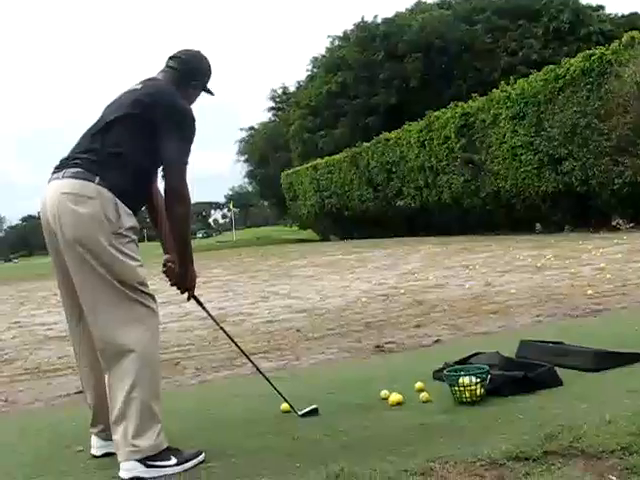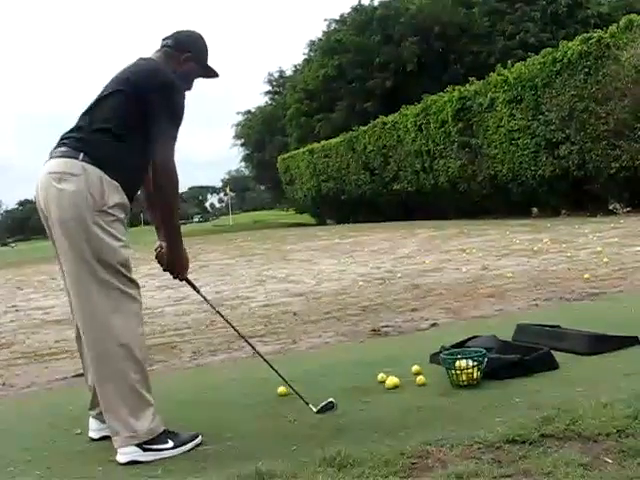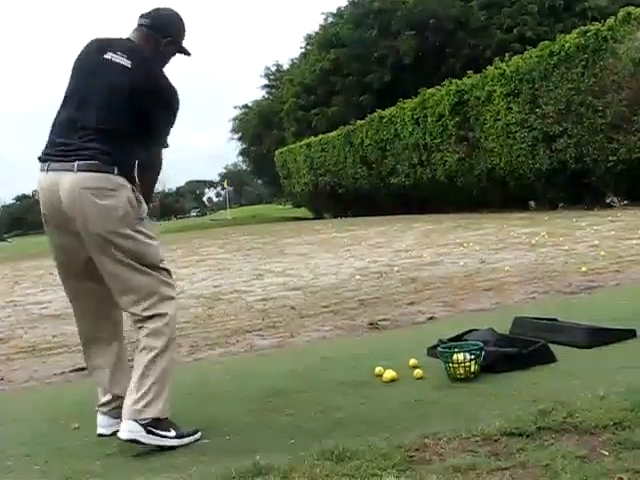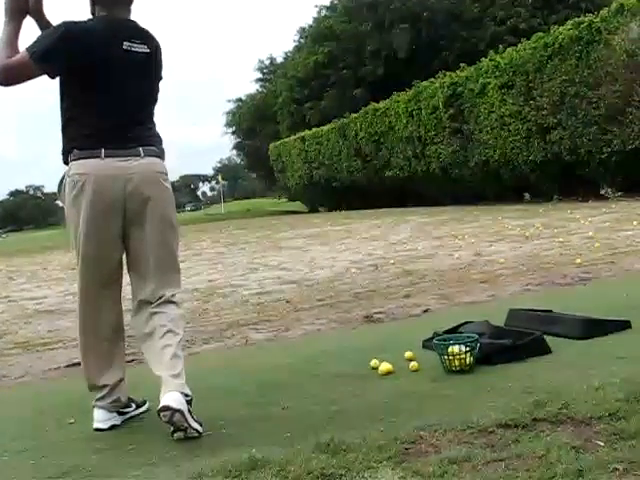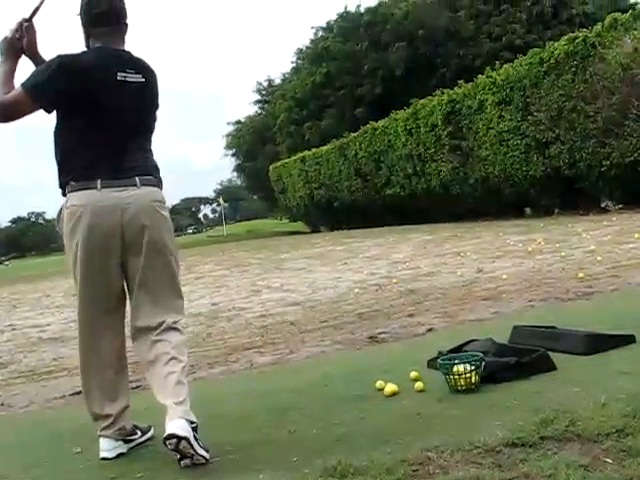
dt=1s
person 1, frame 1
left shoulder: (137, 98)
right shoulder: (174, 108)
left elbow: (148, 185)
right elbow: (175, 193)
left wrist: (168, 252)
right wrist: (185, 262)
left hip: (59, 198)
right hip: (90, 203)
left knee: (93, 325)
right knee: (133, 322)
left ankle: (108, 430)
person 1, frame 2
left shoulder: (139, 79)
right shoulder: (162, 83)
left elbow: (148, 169)
right elbow: (162, 169)
left wrist: (164, 238)
right wrist: (175, 244)
left hip: (63, 181)
right hip: (82, 184)
left knee: (94, 308)
right knee: (114, 306)
left ankle: (107, 413)
right ankle: (138, 434)
person 1, frame 3
left shoulder: (93, 50)
right shoulder: (160, 89)
right elbow: (150, 160)
left wrist: (132, 192)
right wrist: (142, 200)
left hip: (52, 179)
right hip: (101, 186)
left knee: (91, 303)
right knee: (153, 299)
left ankle: (112, 406)
right ankle: (144, 414)
person 1, frame 4
right shoulder: (149, 45)
left hip: (91, 172)
right hip: (146, 168)
left knee: (98, 293)
right knee: (158, 288)
left ankle: (109, 399)
right ankle: (173, 390)
person 1, frame 5
left shoulder: (68, 69)
right shoulder: (145, 75)
left hip: (87, 203)
right hip: (144, 197)
left knee: (98, 322)
right knee: (159, 315)
left ankle: (114, 429)
right ankle: (178, 418)
